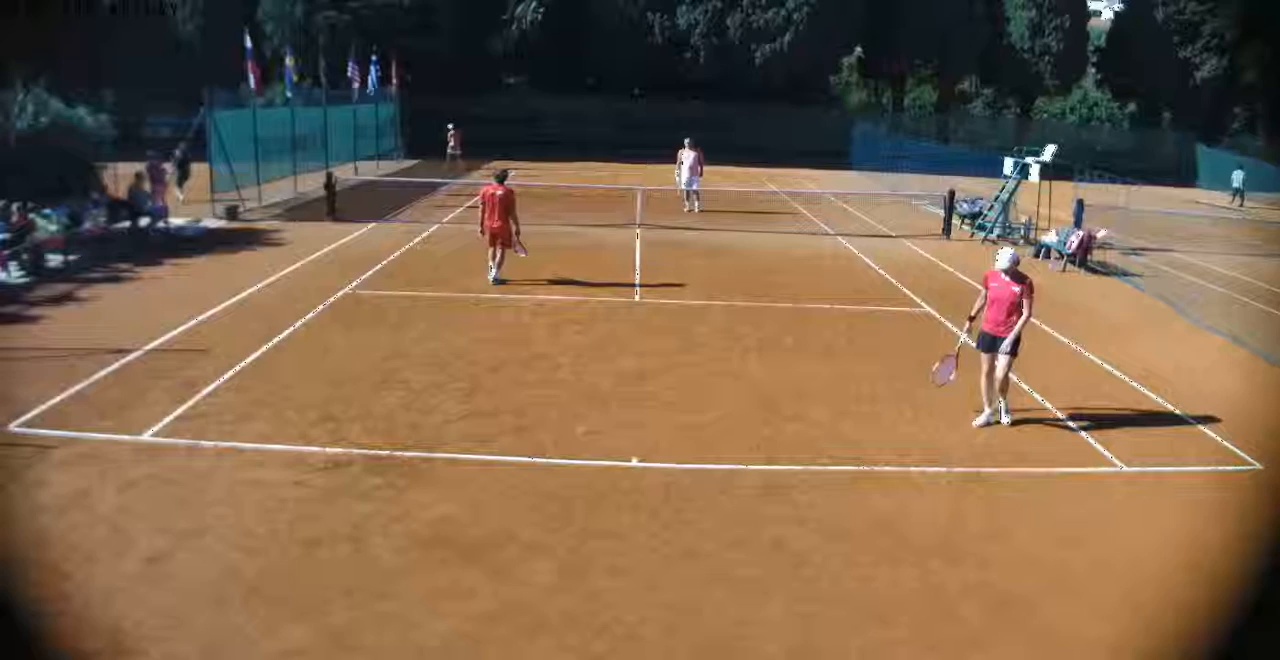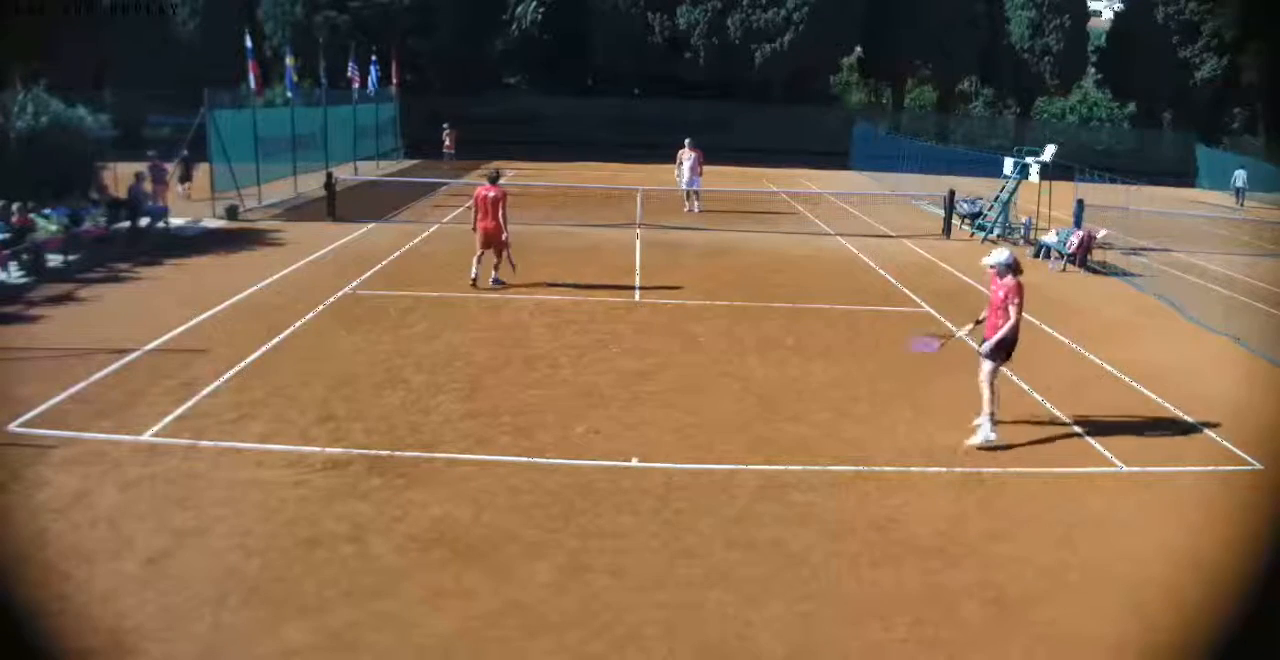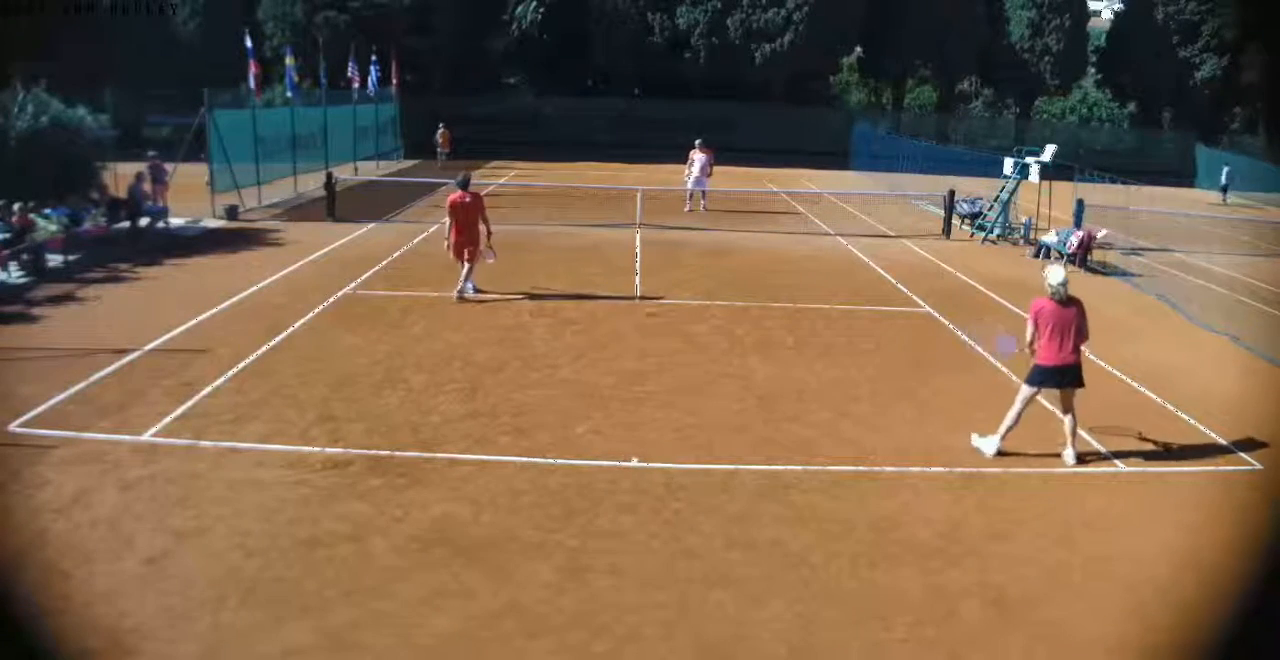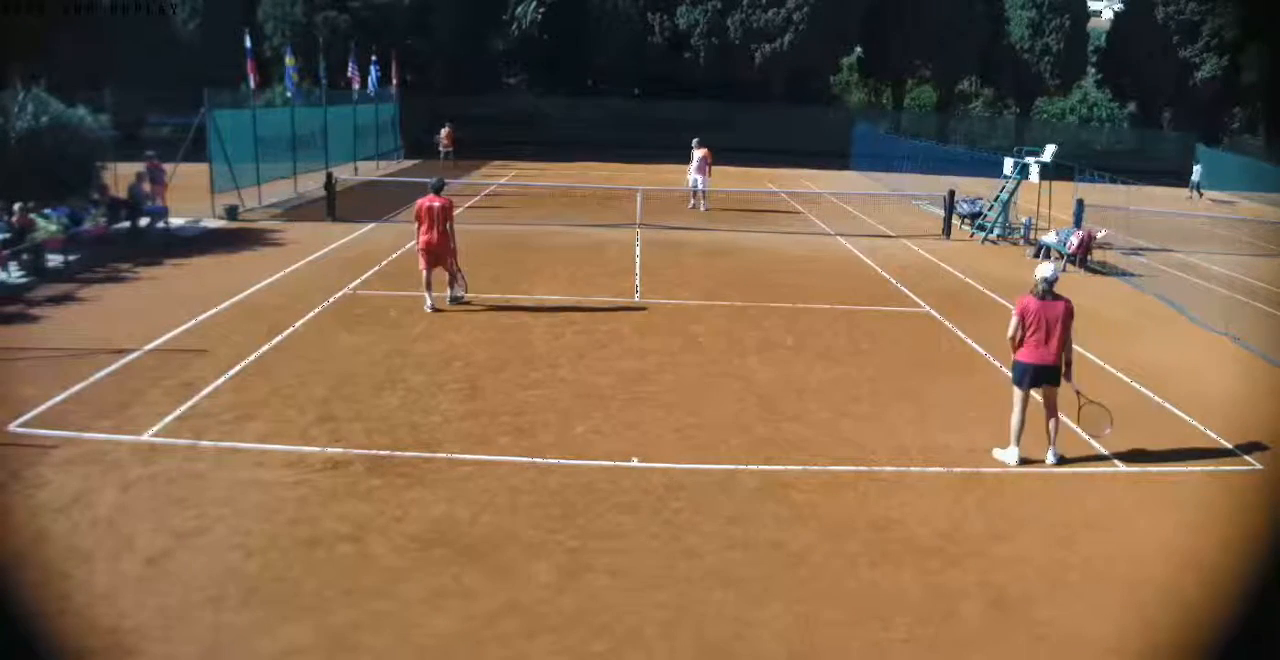
dt=1s
person 1, frame 1
left shoulder: (1025, 282)
right shoulder: (990, 276)
left elbow: (1026, 314)
left wrist: (1012, 337)
right wrist: (970, 319)
left hip: (1009, 336)
right hip: (988, 331)
left knee: (1001, 375)
right knee: (986, 372)
left ankle: (1002, 403)
right ankle: (988, 411)
person 1, frame 2
left shoulder: (1013, 286)
right shoulder: (996, 280)
left elbow: (1014, 320)
left wrist: (993, 341)
right wrist: (975, 323)
left hip: (1003, 340)
right hip: (990, 337)
left knee: (985, 380)
right knee: (985, 378)
left ankle: (987, 430)
right ankle: (989, 414)
person 1, frame 3
left shoulder: (1039, 305)
right shoulder: (1077, 305)
left elbow: (1029, 339)
right elbow: (1084, 336)
left wrist: (1031, 350)
left hip: (1046, 364)
right hip: (1071, 364)
left knee: (1021, 402)
right knee: (1068, 408)
left ankle: (994, 442)
right ankle: (1070, 451)
person 1, frame 4
left shoulder: (1025, 302)
right shoulder: (1065, 305)
left elbow: (1011, 335)
right elbow: (1067, 339)
left wrist: (1017, 351)
right wrist: (1067, 365)
left hip: (1026, 361)
right hip: (1051, 364)
left knee: (1019, 407)
right knee: (1051, 407)
left ankle: (1013, 452)
right ankle: (1052, 452)
